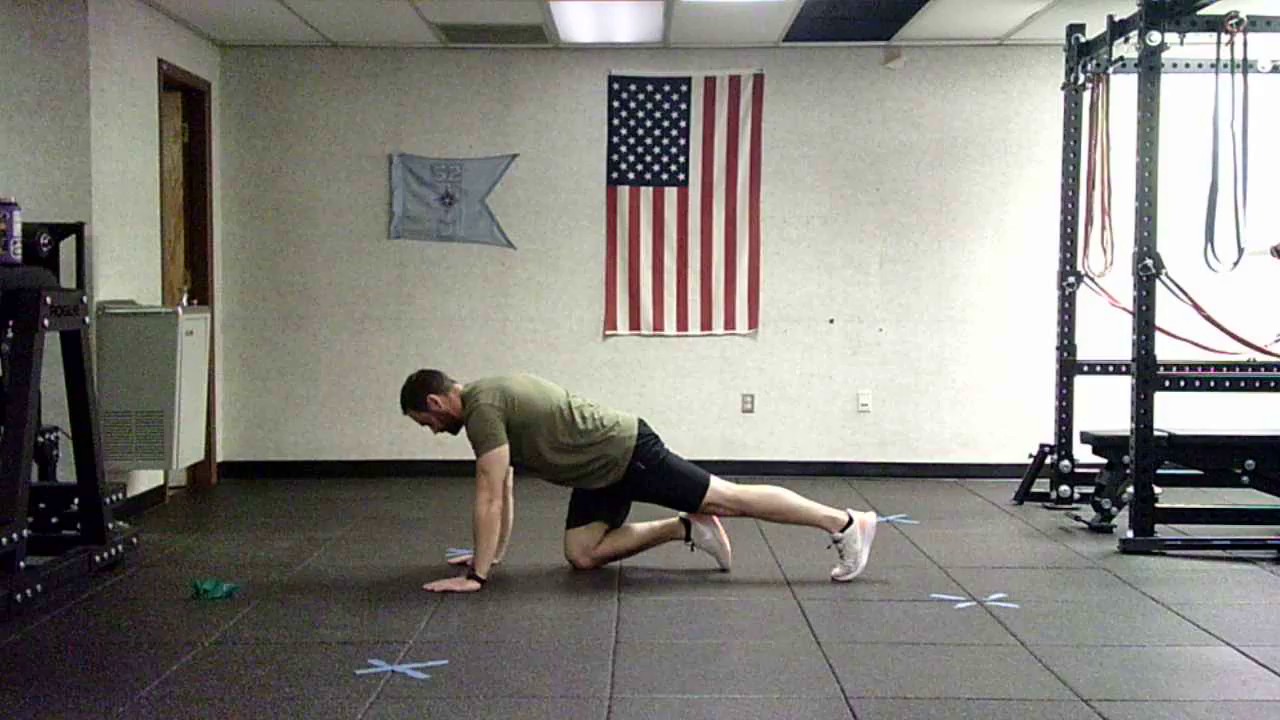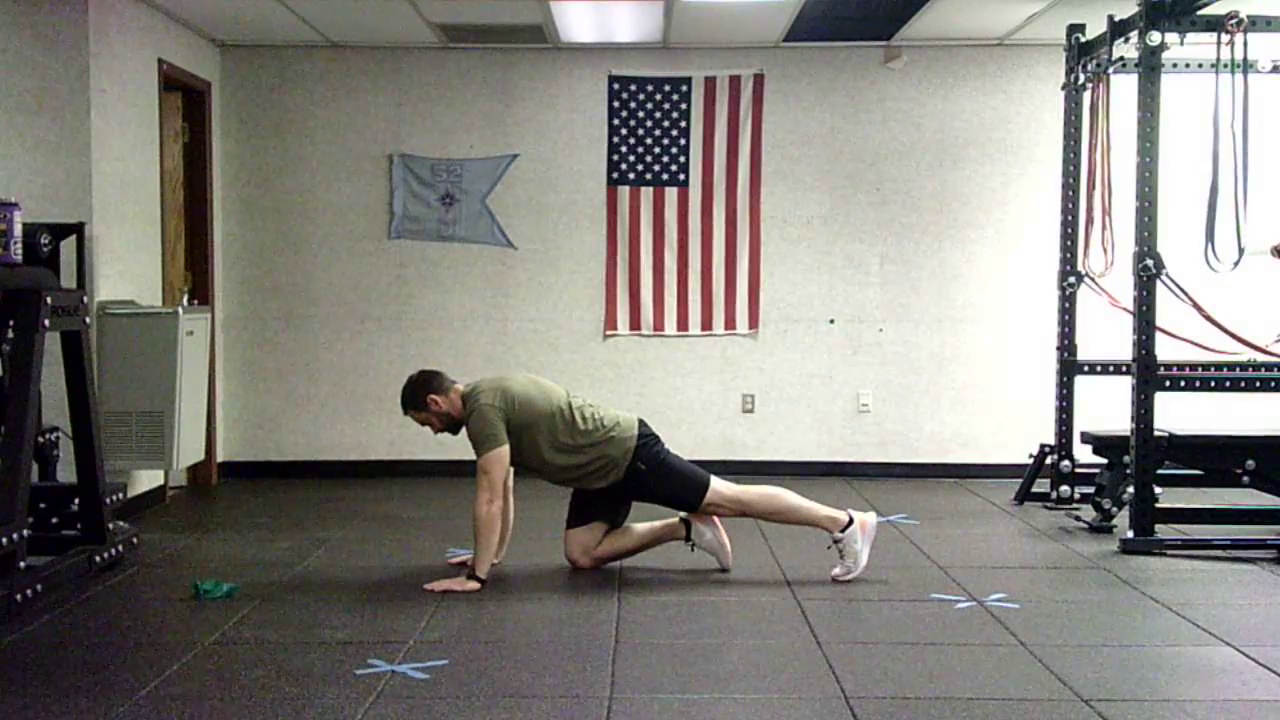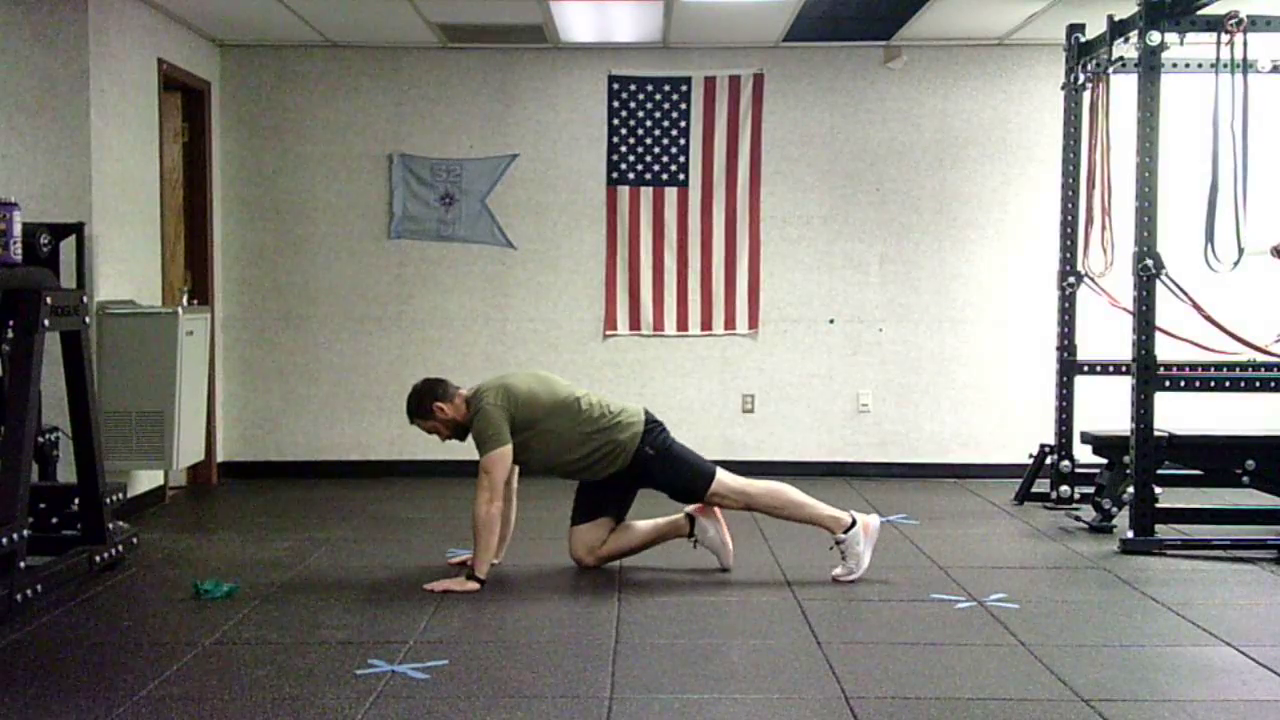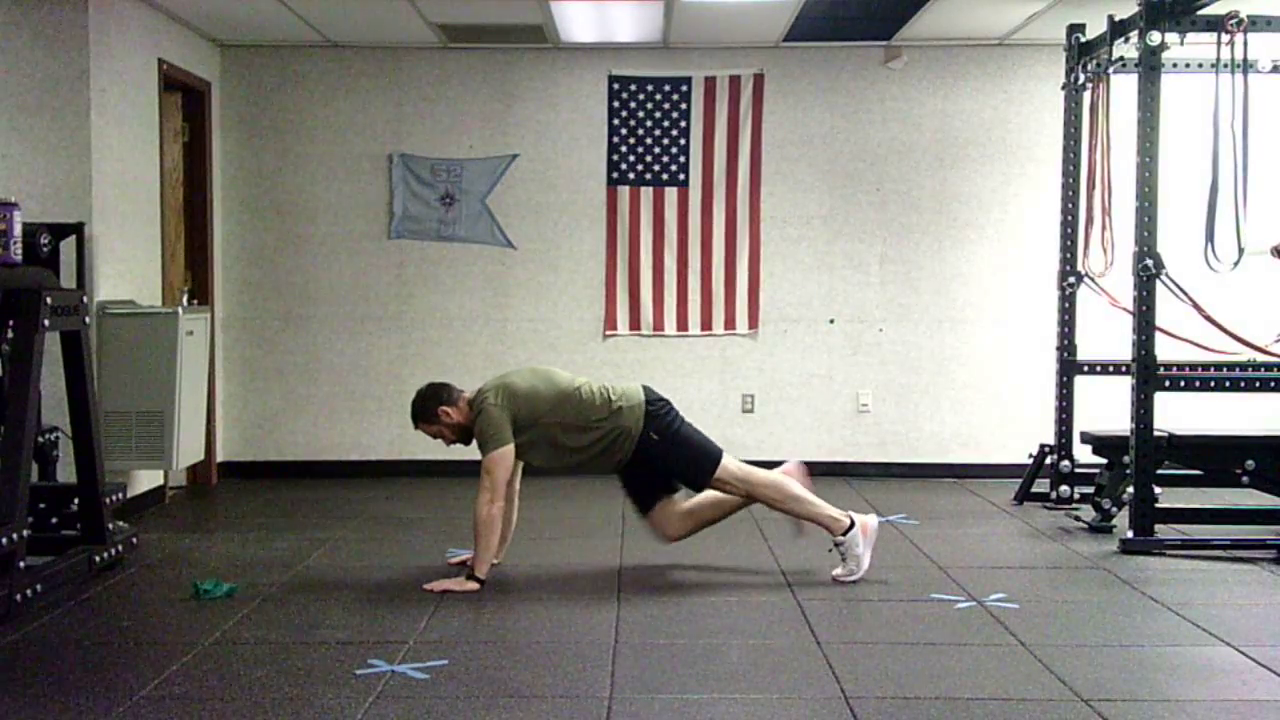
dt=0.3s
person 1, frame 1
left shoulder: (481, 410)
right shoulder: (490, 397)
left elbow: (489, 497)
right elbow: (504, 489)
left wrist: (475, 575)
right wrist: (492, 553)
left hip: (626, 454)
right hip: (607, 463)
left knee: (727, 499)
right knee: (582, 555)
left ankle: (846, 524)
right ankle: (687, 528)
person 1, frame 2
left shoulder: (482, 410)
right shoulder: (490, 397)
left elbow: (490, 498)
right elbow: (504, 491)
left wrist: (476, 576)
right wrist: (492, 553)
left hip: (627, 454)
right hip: (608, 463)
left knee: (729, 498)
right knee: (582, 556)
left ankle: (846, 524)
right ankle: (687, 529)
person 1, frame 3
left shoulder: (486, 411)
right shoulder: (495, 403)
left elbow: (490, 499)
right elbow: (507, 490)
left wrist: (476, 575)
right wrist: (494, 553)
left hip: (634, 442)
right hip: (614, 453)
left knee: (732, 492)
right knee: (586, 552)
left ankle: (850, 525)
right ankle: (691, 524)
person 1, frame 4
left shoulder: (489, 412)
right shoulder: (499, 405)
left elbow: (491, 500)
right elbow: (509, 491)
left wrist: (476, 576)
right wrist: (493, 553)
left hip: (639, 423)
right hip: (628, 432)
left knee: (735, 477)
right knee: (670, 526)
left ankle: (848, 527)
right ankle: (781, 481)
